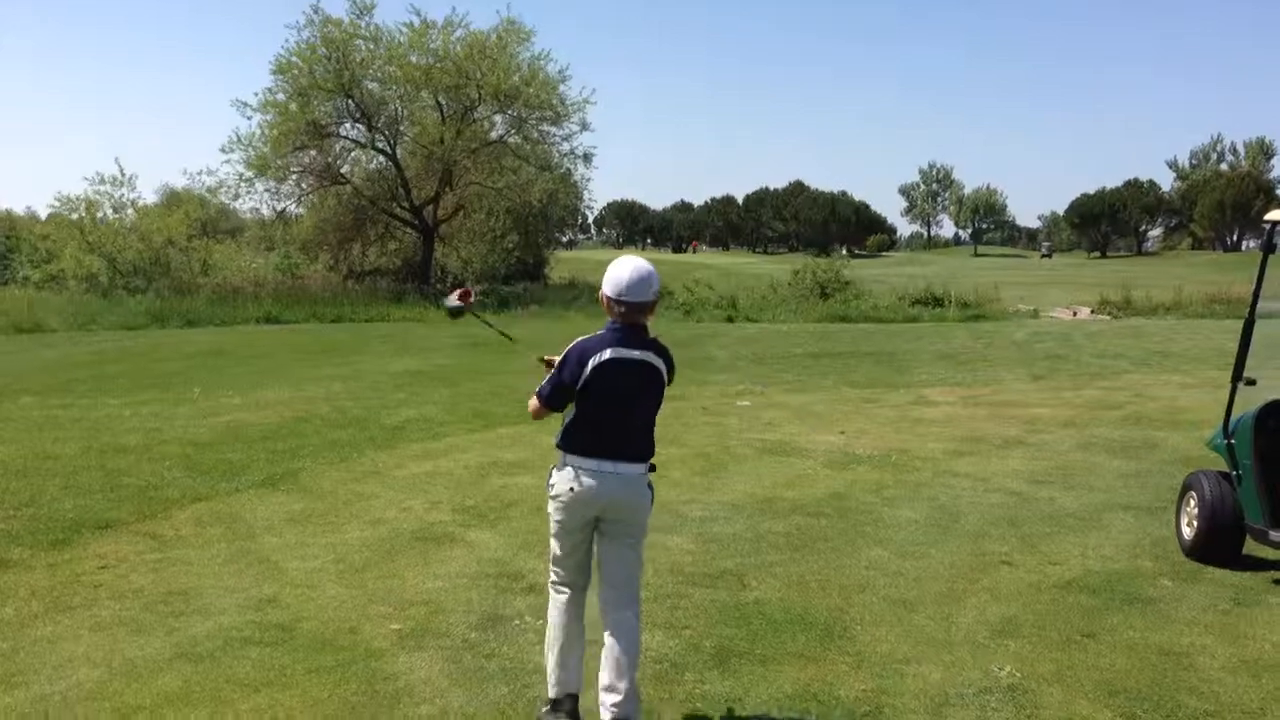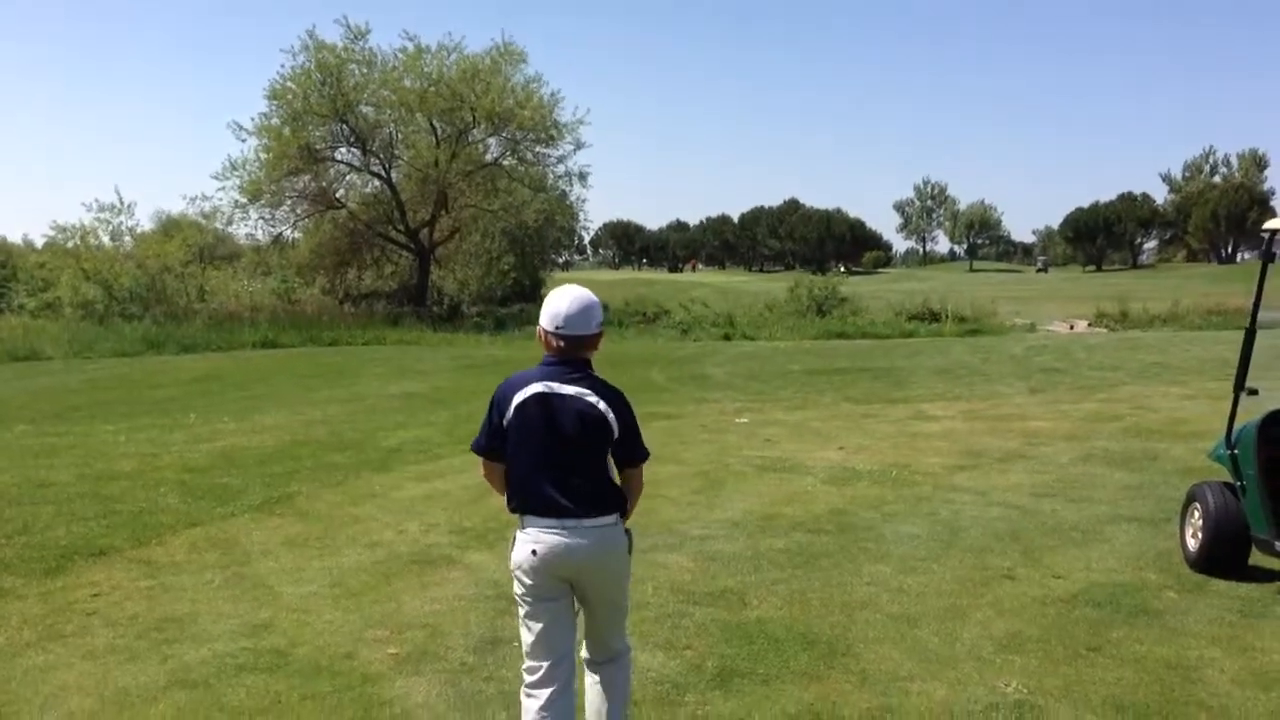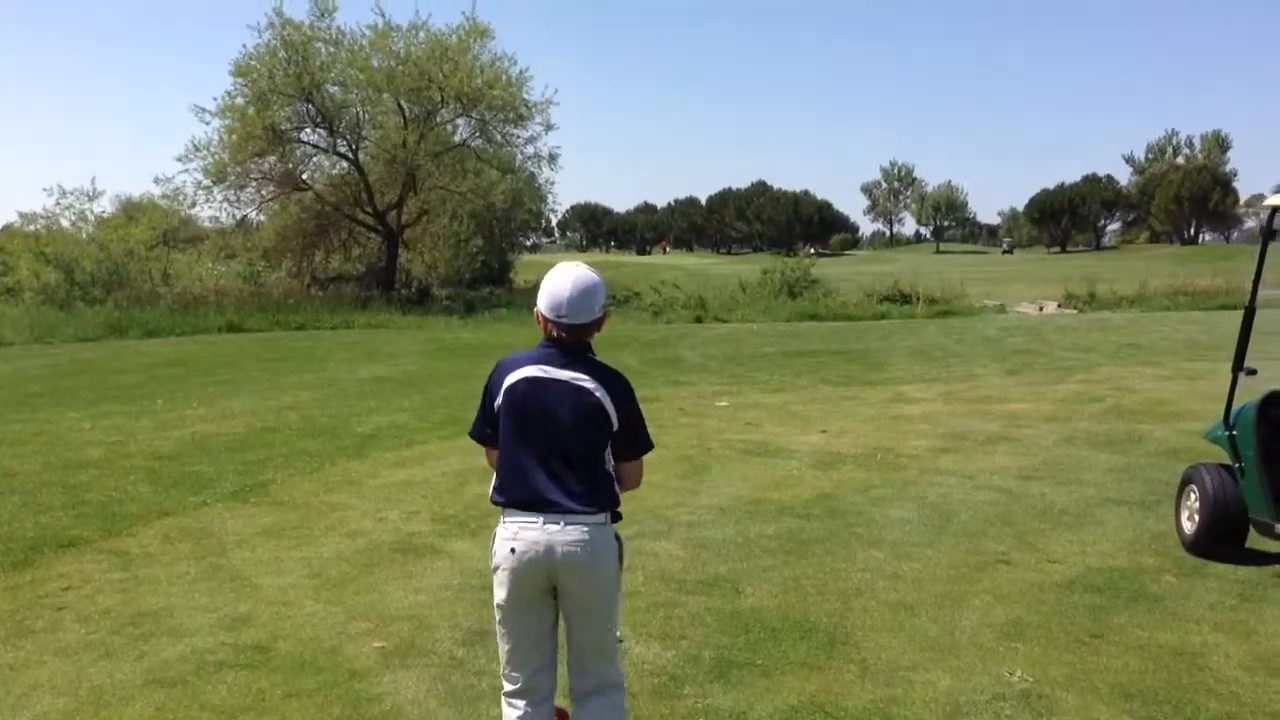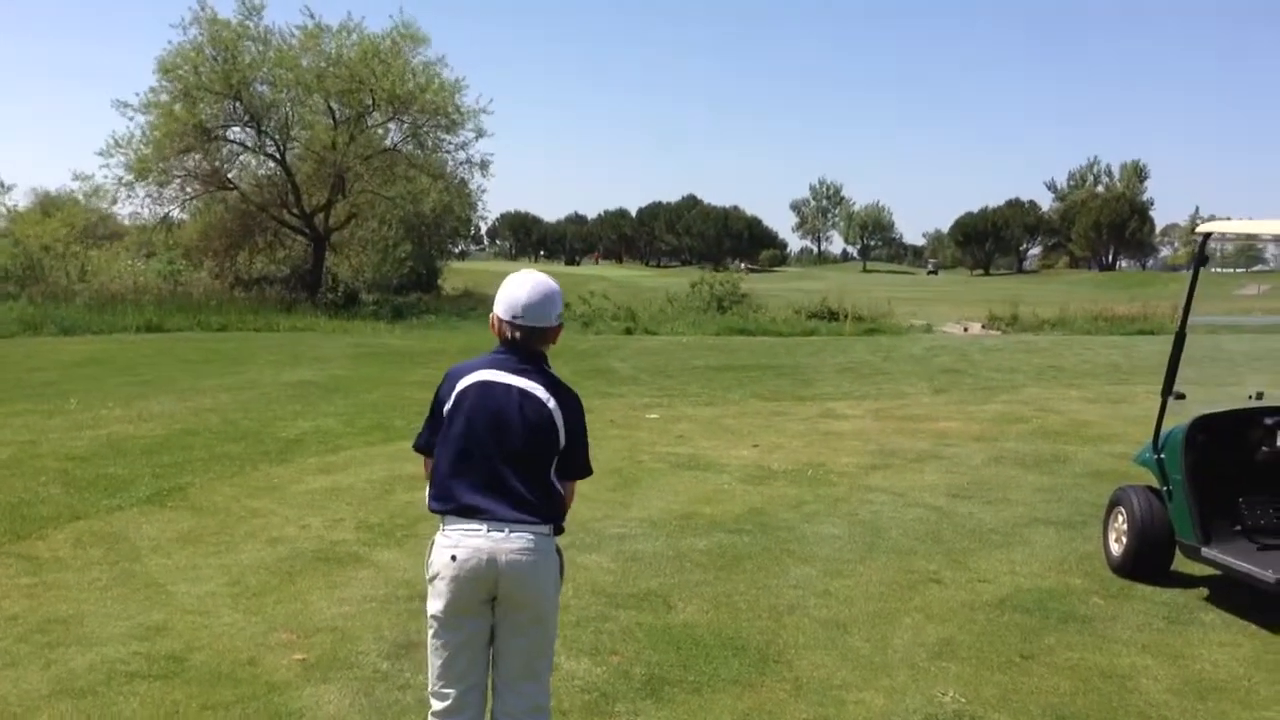
dt=0.7s
person 1, frame 1
left shoulder: (585, 352)
right shoulder: (661, 359)
left elbow: (538, 409)
left wrist: (555, 376)
left hip: (576, 478)
right hip: (631, 485)
left knee: (565, 589)
right knee: (621, 601)
person 1, frame 2
left shoulder: (512, 391)
right shoulder: (609, 399)
left elbow: (493, 472)
right elbow: (633, 482)
left hip: (537, 542)
right hip: (602, 540)
left knee: (544, 674)
right knee: (609, 653)
person 1, frame 3
left shoulder: (506, 374)
right shoulder: (611, 385)
left elbow: (494, 458)
right elbow: (631, 478)
left hip: (518, 536)
right hip: (589, 539)
right knee: (598, 682)
person 1, frame 4
left shoulder: (458, 380)
right shoulder: (562, 400)
left elbow: (430, 467)
right elbow: (565, 496)
left hip: (459, 546)
right hip: (530, 552)
